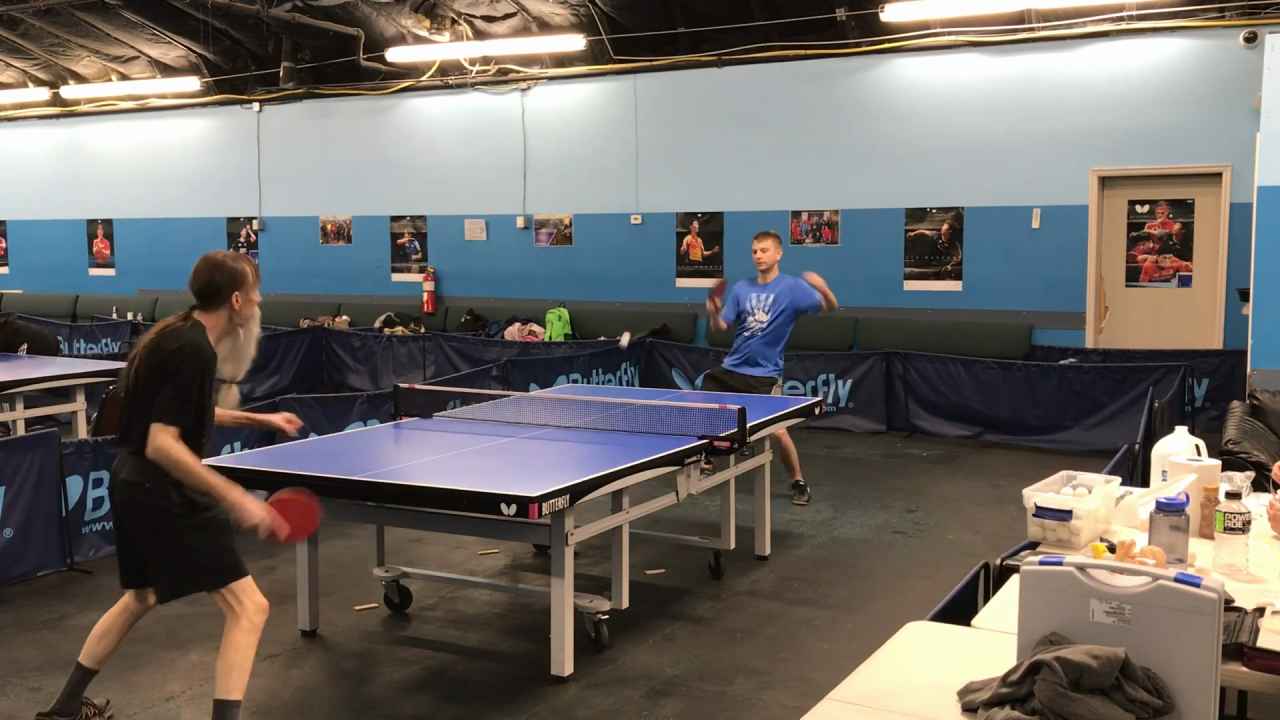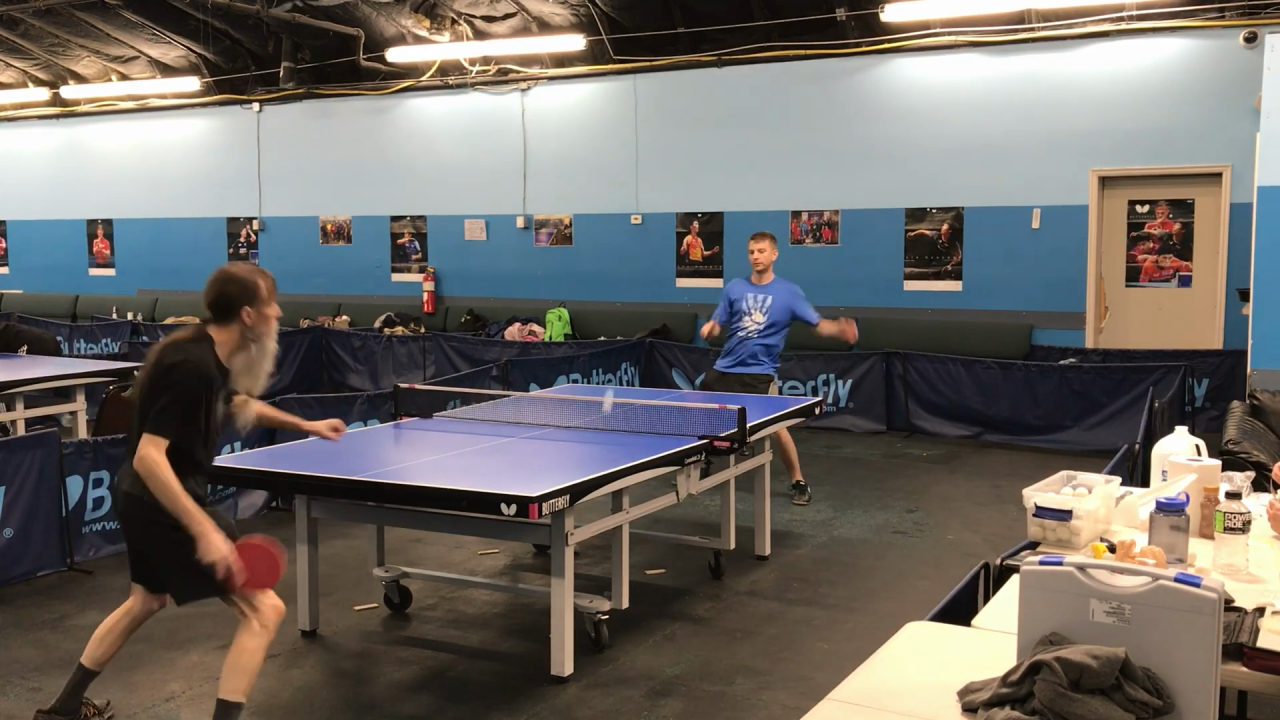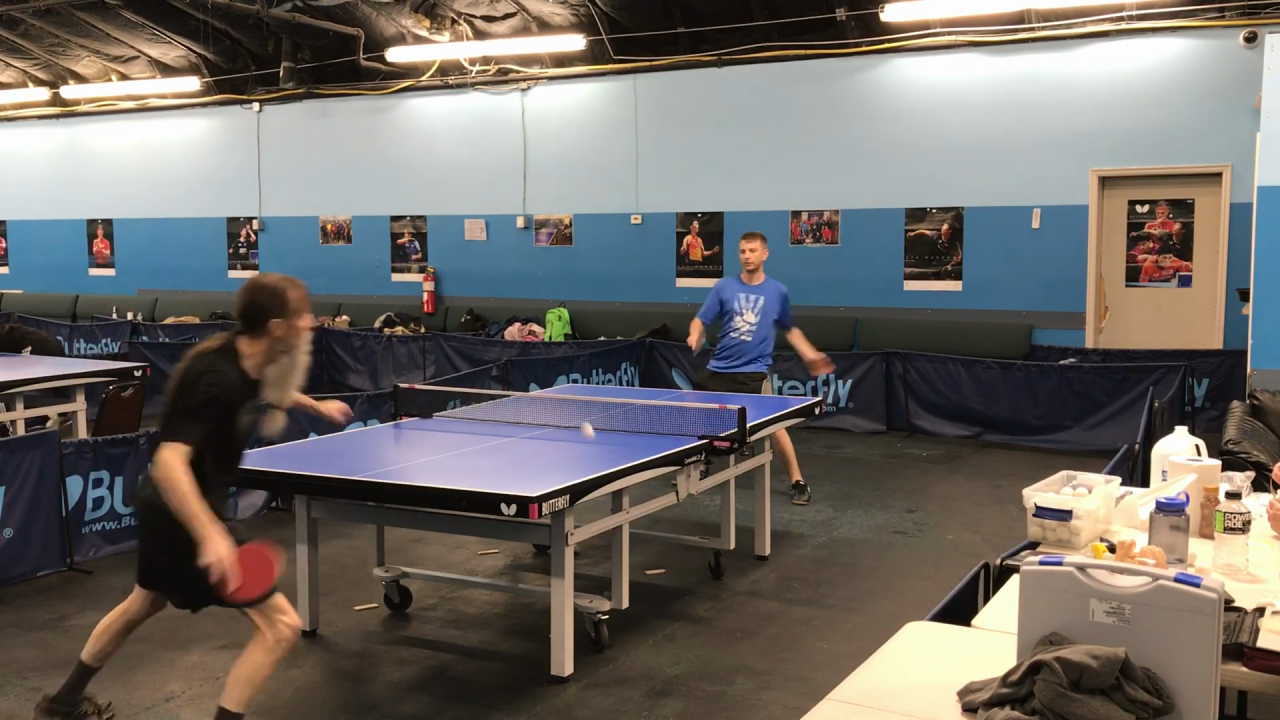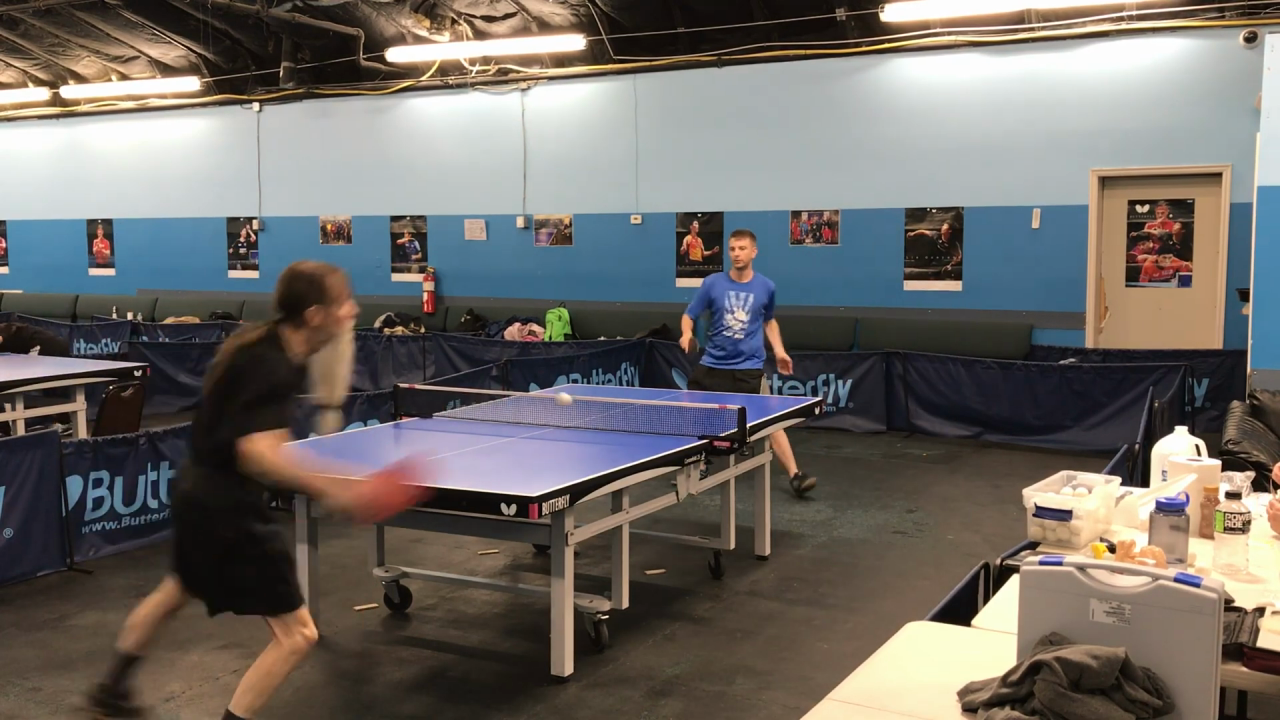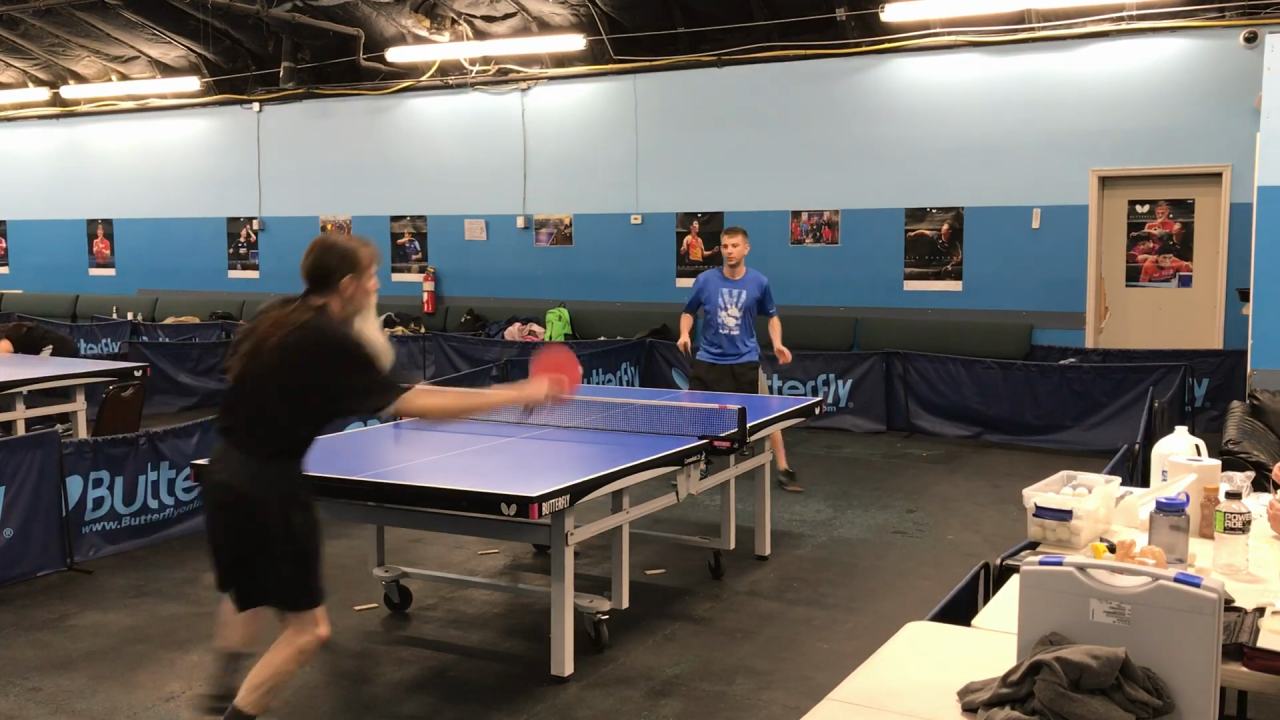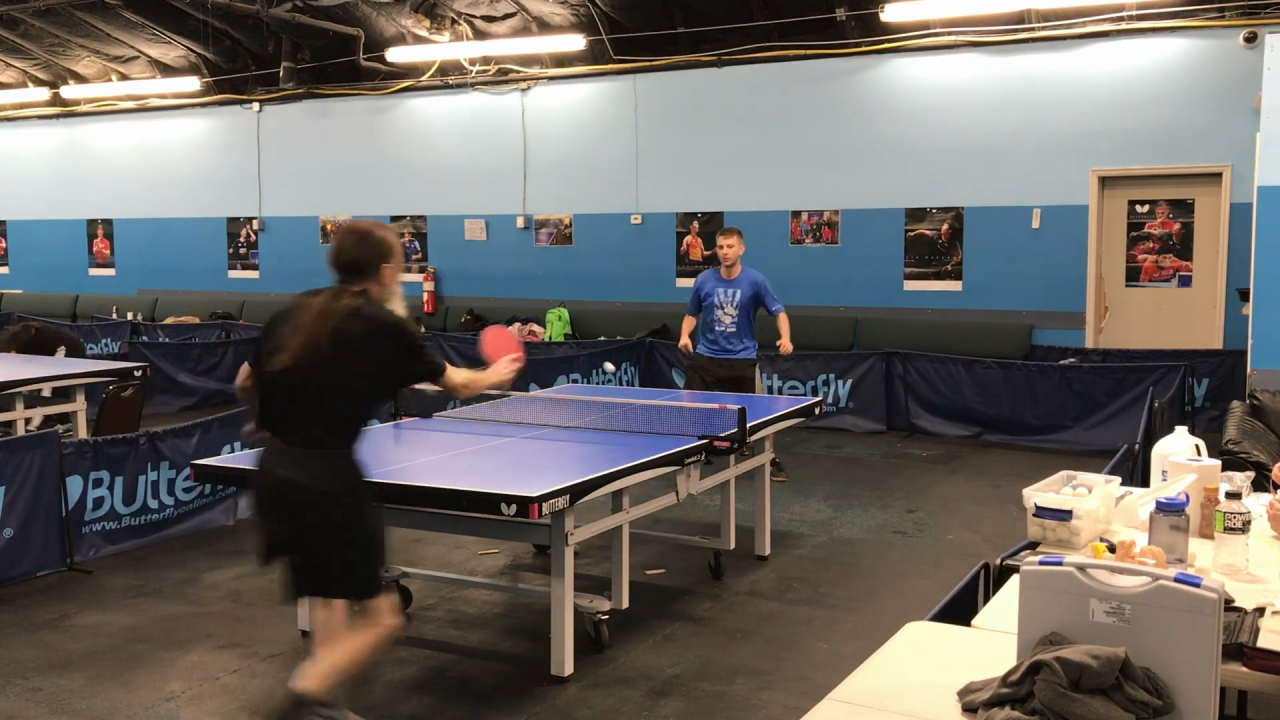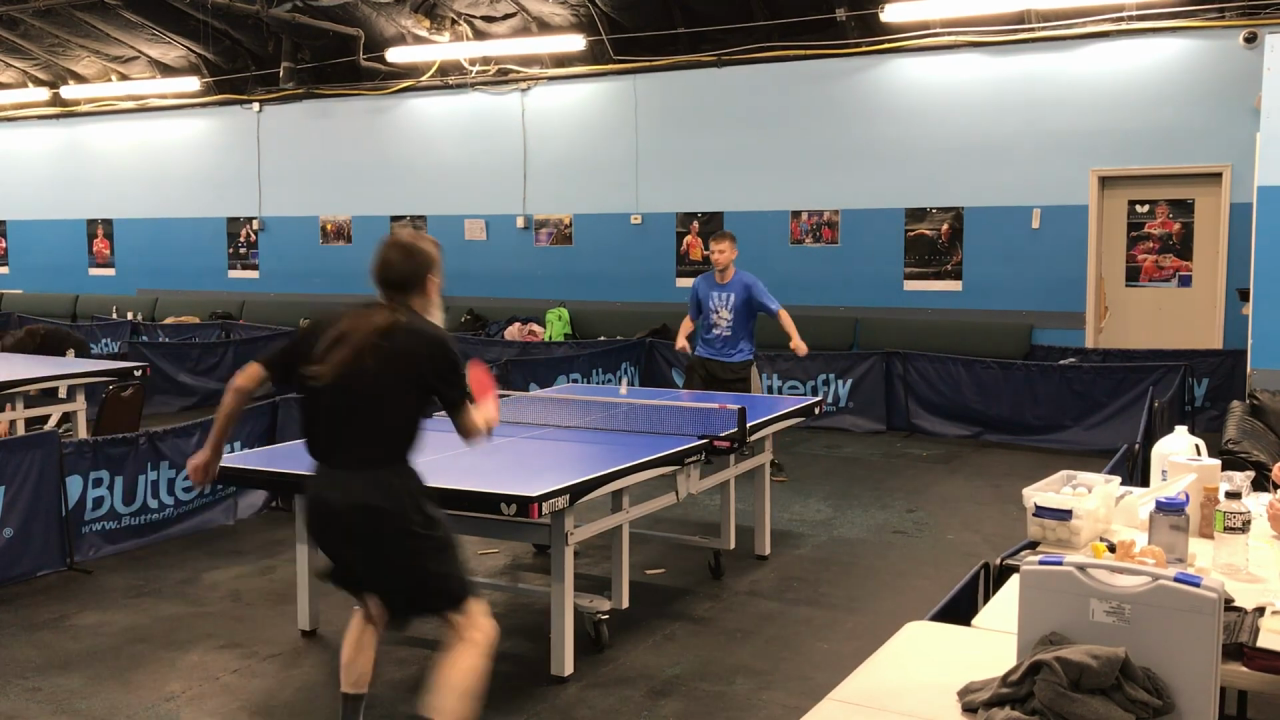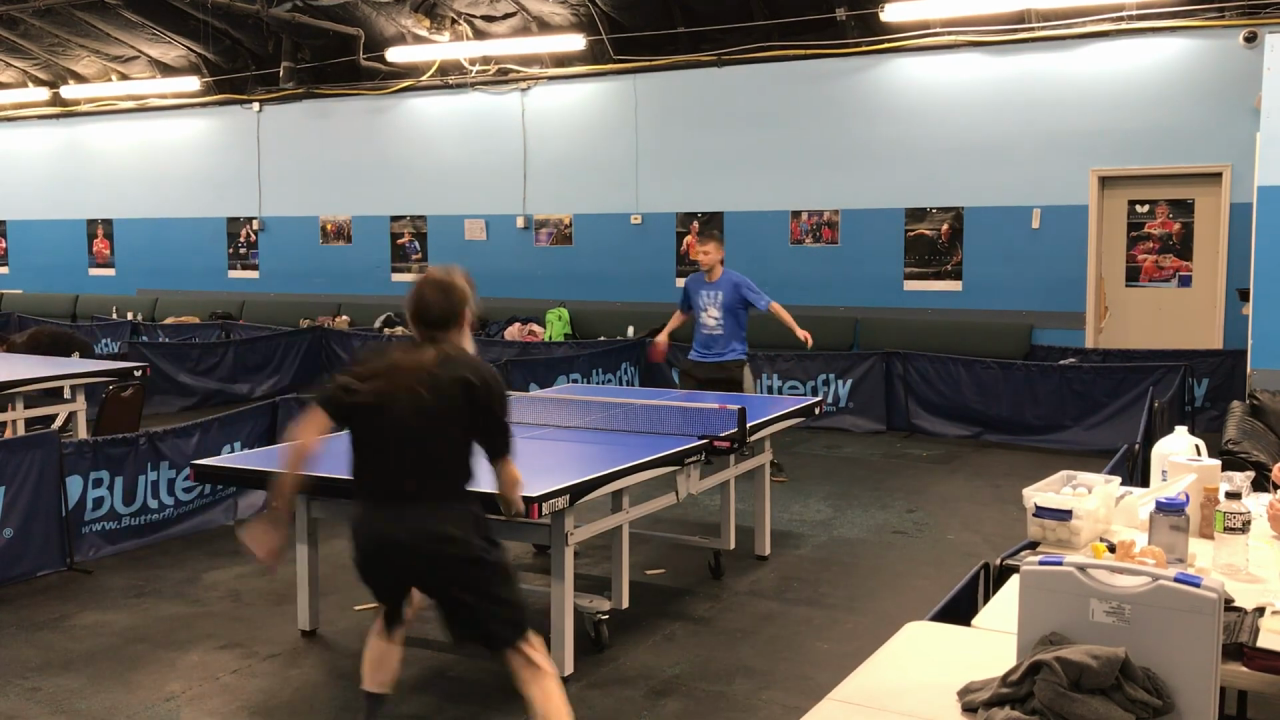
dt=0.1s
person 1, frame 1
left shoulder: (176, 335)
right shoulder: (193, 349)
right elbow: (162, 445)
left wrist: (261, 419)
right wrist: (239, 500)
left hip: (132, 484)
right hip: (161, 492)
left knee: (140, 597)
right knee: (247, 606)
person 1, frame 2
left shoulder: (206, 351)
right shoulder: (193, 365)
left elbow: (240, 403)
right elbow: (147, 457)
left wrist: (304, 425)
right wrist: (206, 530)
left hip: (144, 499)
right hip: (161, 502)
left knee: (146, 599)
right knee: (263, 609)
person 1, frame 3
left shoulder: (241, 363)
right shoulder: (219, 378)
left elbow: (267, 398)
right elbow: (170, 464)
left wrist: (316, 406)
right wrist: (211, 536)
left hip: (163, 506)
right hip: (181, 508)
left knee: (146, 600)
right knee: (279, 624)
person 1, frame 4
left shoulder: (257, 345)
right shoulder: (275, 366)
right elbow: (257, 451)
right wrist: (332, 487)
left hip: (202, 491)
right hip: (227, 504)
left knee: (179, 590)
right knee: (296, 634)
person 1, frame 5
left shoulder: (273, 319)
right shoulder: (330, 344)
right elbow: (414, 405)
right wrist: (517, 395)
left hip: (224, 476)
right hip: (262, 489)
left knee: (246, 591)
right knee: (307, 629)
person 1, frame 6
left shoulder: (299, 310)
right shoulder: (384, 325)
left elbow: (246, 382)
right elbow: (455, 383)
left wrist: (266, 424)
right wrist: (503, 370)
left hip: (275, 473)
right hip: (312, 483)
left knee: (328, 594)
right knee: (375, 622)
person 1, frame 7
left shoulder: (333, 330)
right shoulder: (432, 343)
left elbow: (242, 383)
right elbow: (470, 428)
left wrist: (210, 452)
right wrist: (488, 415)
left hip: (330, 495)
right hip: (390, 500)
left knee: (375, 607)
right knee: (474, 629)
person 1, frame 8
left shoulder: (365, 369)
right shoulder: (477, 378)
left elbow: (304, 437)
right elbow: (509, 481)
left wrist: (274, 521)
right wrist: (515, 507)
left hip: (374, 532)
right hip: (449, 531)
left knee: (395, 611)
right knee: (529, 660)
person 2, frame 1
left shoulder: (793, 287)
right shoulder: (742, 288)
left elbow: (831, 306)
right elbow: (720, 326)
left wrist: (822, 289)
right wrist: (714, 310)
left hip: (764, 374)
right hip: (730, 368)
left knee: (776, 430)
left ankle: (799, 482)
person 2, frame 2
left shoulder: (789, 292)
right shoulder: (734, 287)
left elbow: (819, 325)
right elbow: (717, 323)
left wrist: (841, 329)
right wrist: (709, 329)
left hip: (761, 372)
right hip: (725, 368)
left knee: (776, 428)
left ankle: (799, 482)
person 2, frame 3
left shoulder: (777, 291)
right shoulder: (723, 286)
left elbow: (790, 329)
right elbow: (699, 321)
left wrist: (810, 355)
right wrist: (694, 335)
left hip: (753, 371)
right hip: (718, 368)
left ankle: (797, 482)
person 2, frame 4
left shoulder: (766, 287)
right shoulder: (712, 283)
left elbow: (770, 321)
right elbow: (689, 315)
left wrist: (778, 350)
right wrist: (686, 335)
left hip: (748, 368)
right hip: (712, 365)
left ankle: (795, 475)
person 2, frame 5
left shoulder: (759, 283)
right shoulder: (706, 280)
left elbow: (771, 317)
right elbow: (688, 312)
left wrist: (777, 344)
right wrist: (684, 334)
left hip: (745, 362)
right hip: (708, 360)
left ankle: (783, 469)
person 2, frame 6
left shoulder: (755, 280)
right shoulder: (705, 280)
left elbow: (778, 312)
right elbow: (693, 313)
left wrist: (785, 338)
right wrist: (684, 336)
left hip: (741, 358)
right hip: (705, 357)
left ankle: (770, 459)
person 2, frame 7
left shoulder: (748, 283)
right shoulder: (701, 283)
left elbow: (779, 311)
right elbow: (691, 318)
left wrist: (796, 338)
right wrist: (681, 337)
left hip: (739, 360)
right hip: (705, 358)
left ankle: (770, 460)
person 2, frame 8
left shoulder: (736, 282)
right shoulder: (693, 281)
left elbow: (770, 306)
left wrist: (796, 329)
right wrist: (665, 332)
left hip: (731, 359)
right hip: (698, 359)
